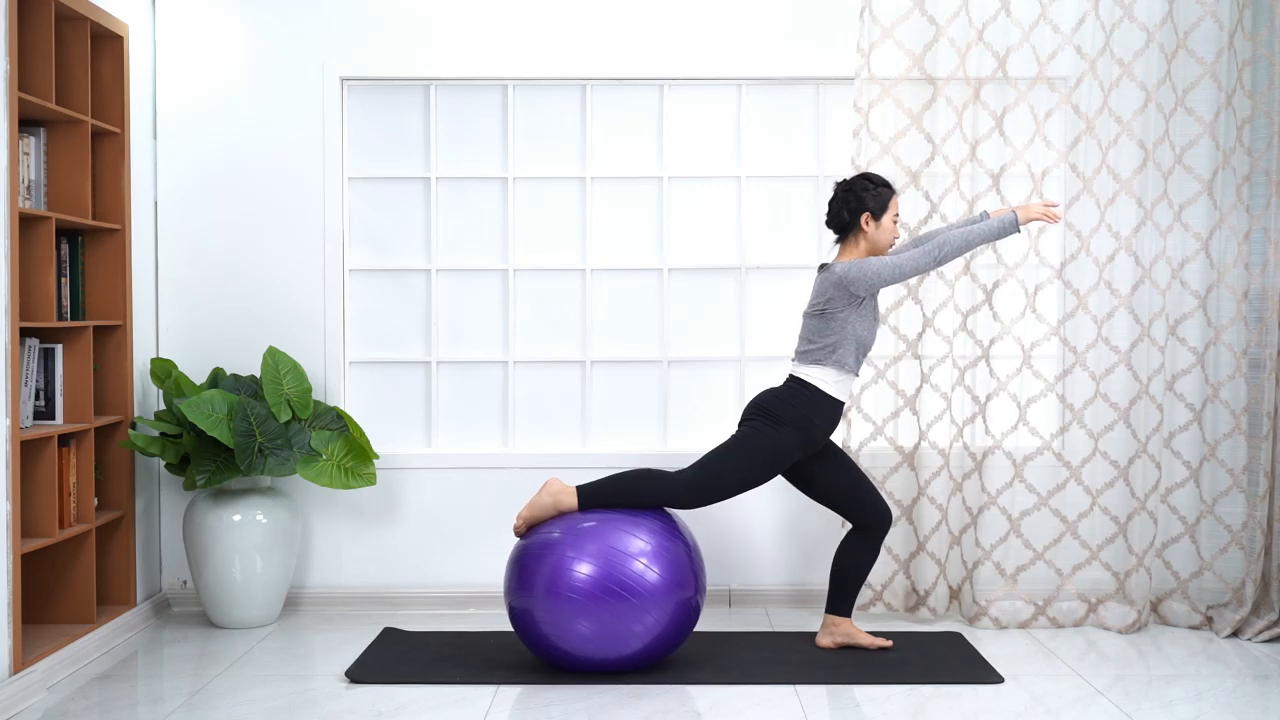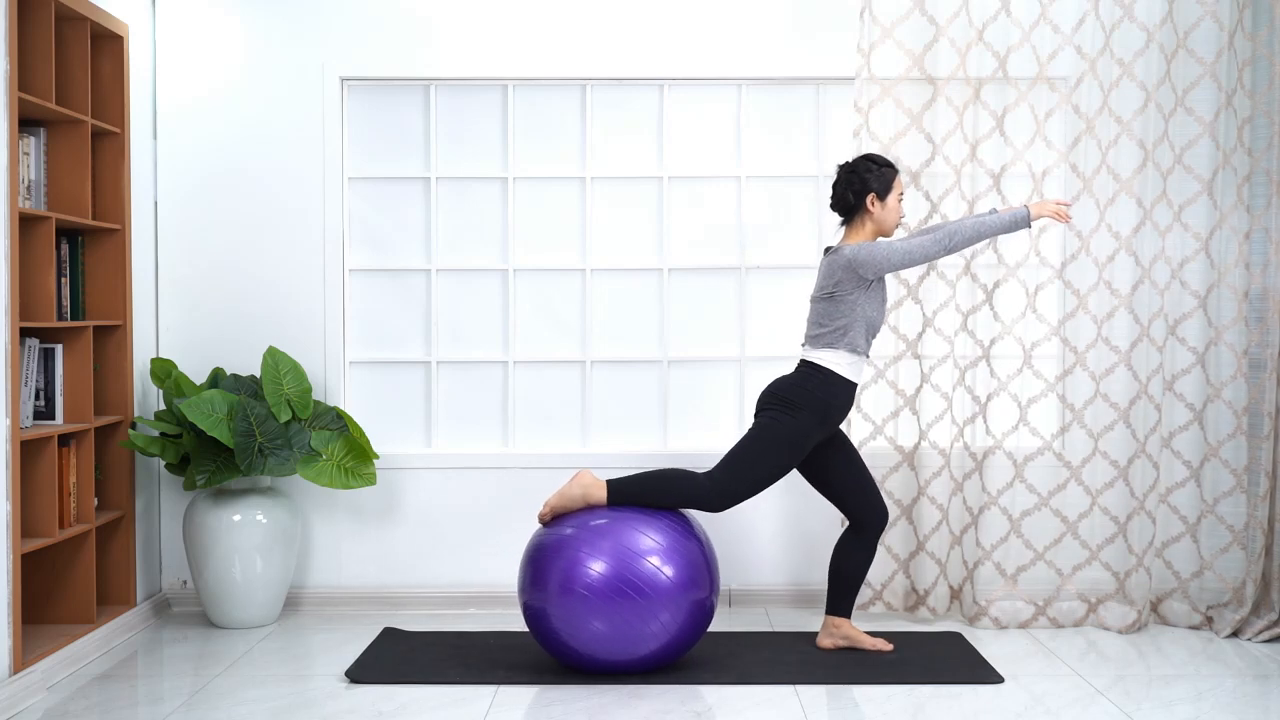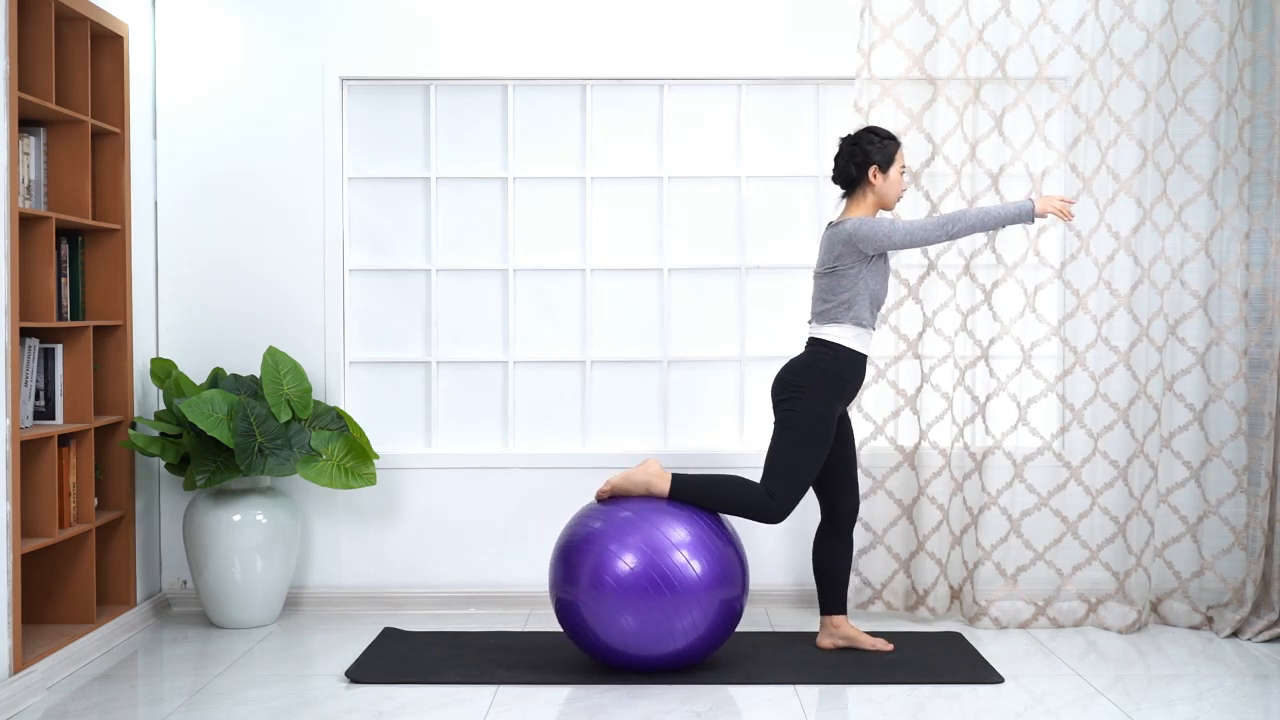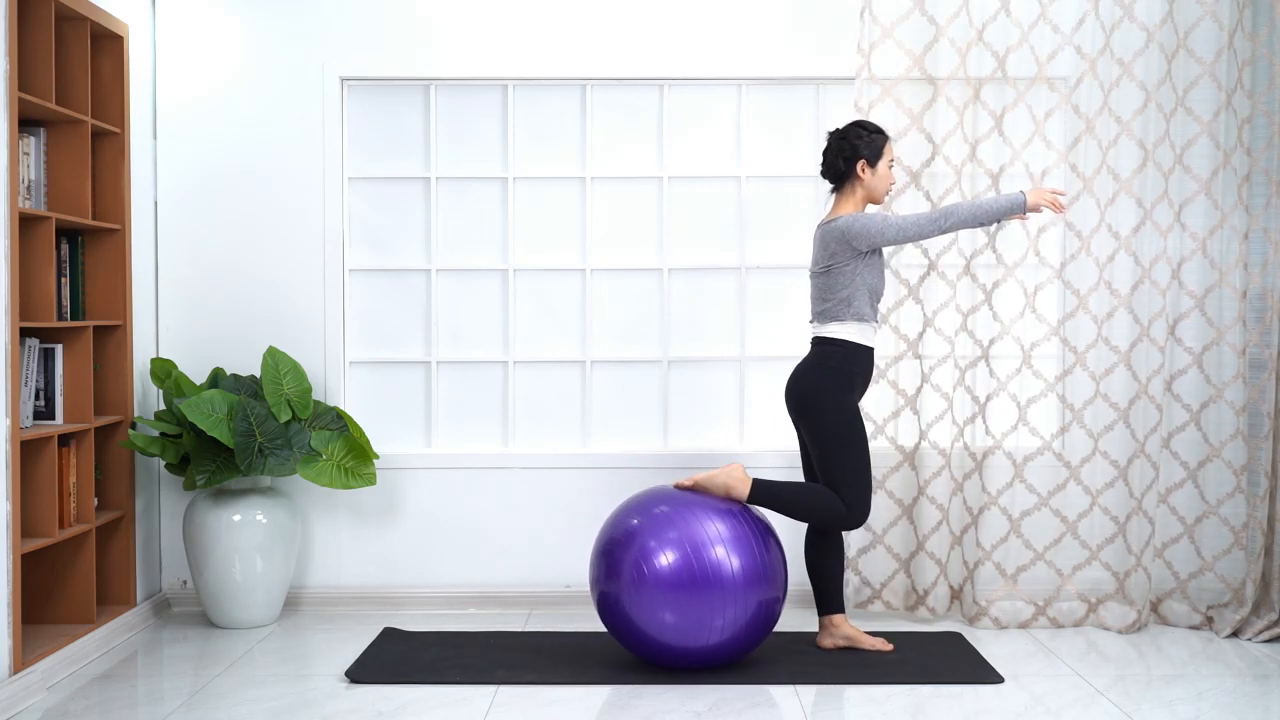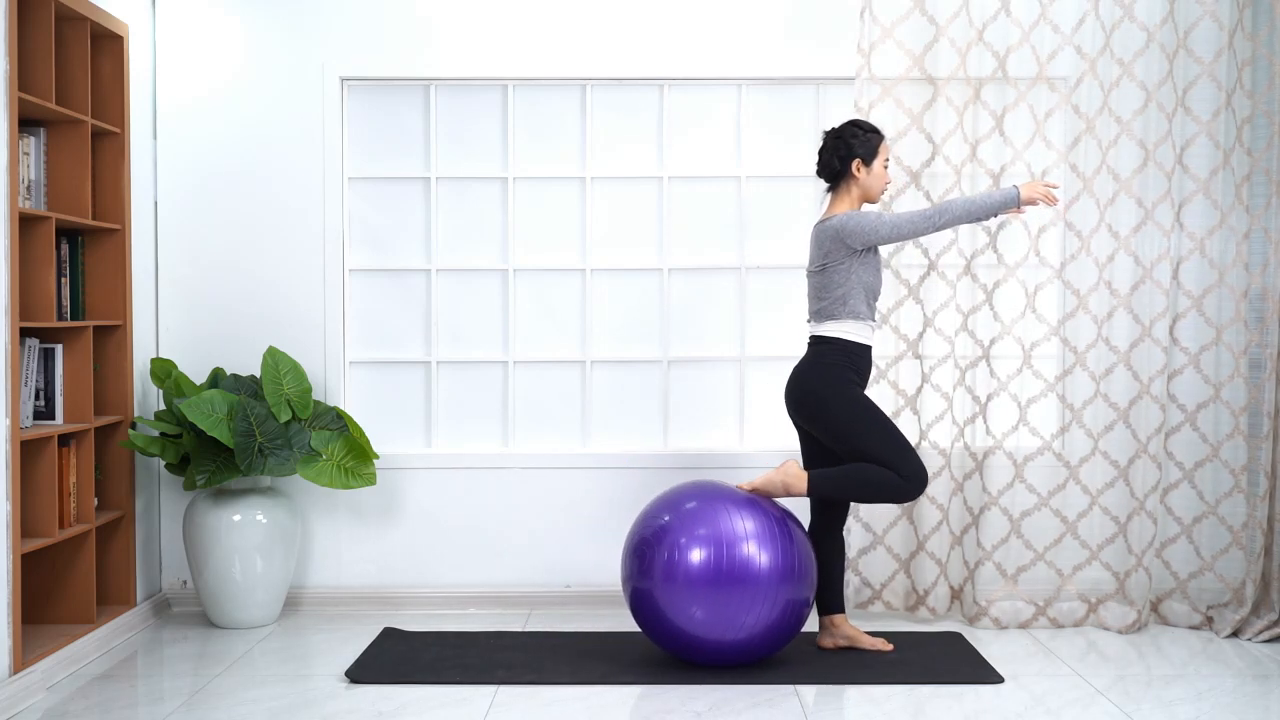
dt=0.7s
person 1, frame 1
left shoulder: (854, 271)
right shoulder: (848, 276)
left elbow: (928, 246)
right elbow: (936, 254)
left wrist: (995, 215)
right wrist: (1012, 220)
left hip: (802, 428)
right hip: (785, 420)
left knee: (873, 518)
right knee: (686, 488)
left ankle: (836, 625)
right ankle: (567, 496)
person 1, frame 2
left shoulder: (859, 257)
right shoulder: (856, 258)
left elbow: (932, 237)
right elbow: (942, 243)
left wrist: (1009, 213)
right wrist: (1025, 215)
left hip: (813, 412)
right hip: (800, 406)
left knee: (870, 514)
right knee: (715, 490)
left ankle: (836, 626)
right ankle: (595, 491)
person 1, frame 3
left shoulder: (856, 230)
right shoulder: (857, 232)
left elbow: (935, 229)
right elbow: (941, 229)
left wrist: (1015, 212)
right wrist: (1027, 208)
left hip: (823, 388)
right hip: (815, 384)
left knee: (841, 511)
right knee: (774, 501)
left ankle: (835, 626)
right ankle: (658, 482)
person 1, frame 4
left shoulder: (847, 226)
right shoulder: (850, 228)
left elbow: (925, 225)
right elbow: (936, 222)
left wrist: (1003, 208)
right wrist: (1019, 199)
left hip: (825, 382)
right hip: (829, 383)
left knee: (832, 512)
right knee: (847, 509)
left ankle: (833, 626)
right ankle: (739, 485)
person 1, frame 5
left shoulder: (845, 226)
right shoulder: (845, 226)
left elbow: (922, 222)
right elbow: (931, 219)
left wrist: (999, 205)
right wrist: (1012, 195)
left hip: (823, 382)
right hip: (828, 382)
left knee: (831, 512)
right knee: (907, 478)
left ankle: (834, 626)
right ankle: (796, 481)
